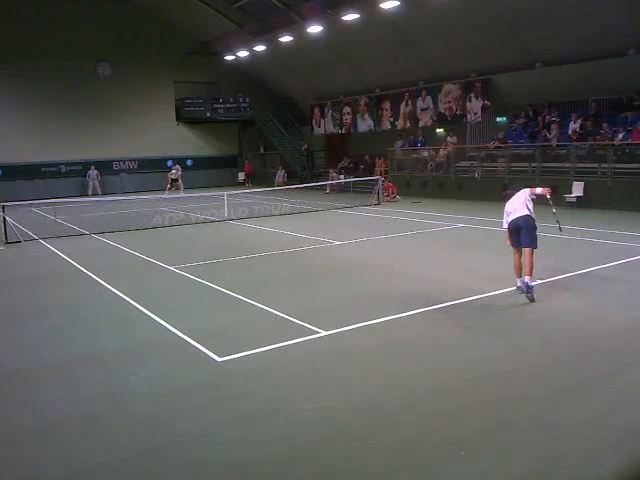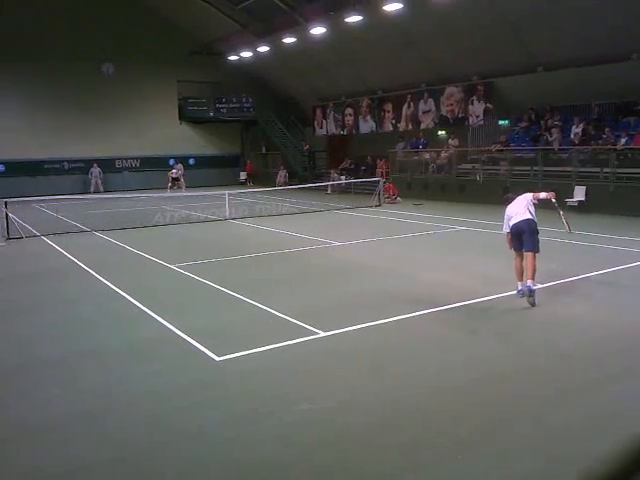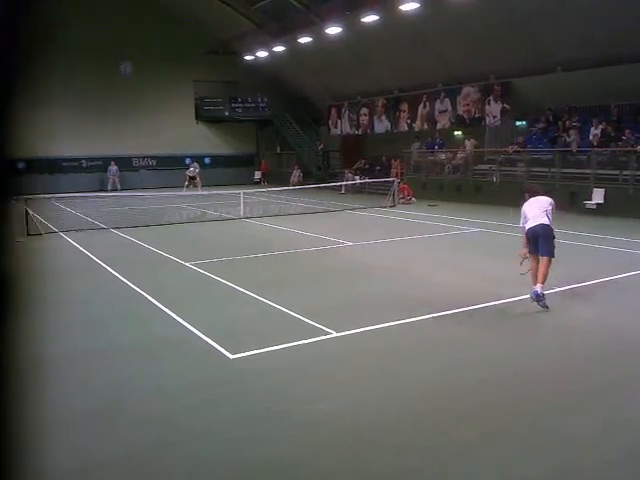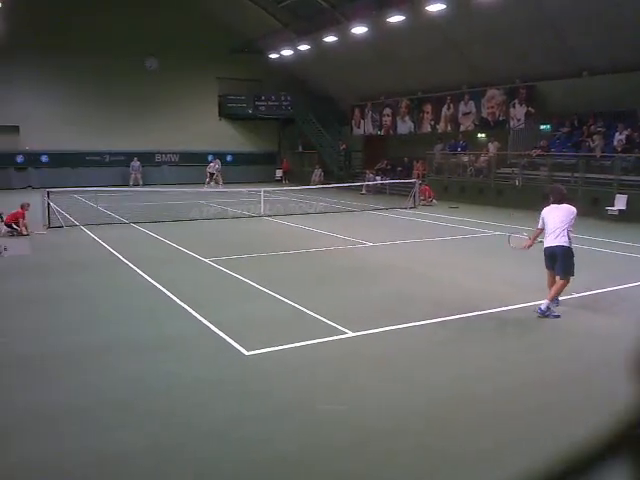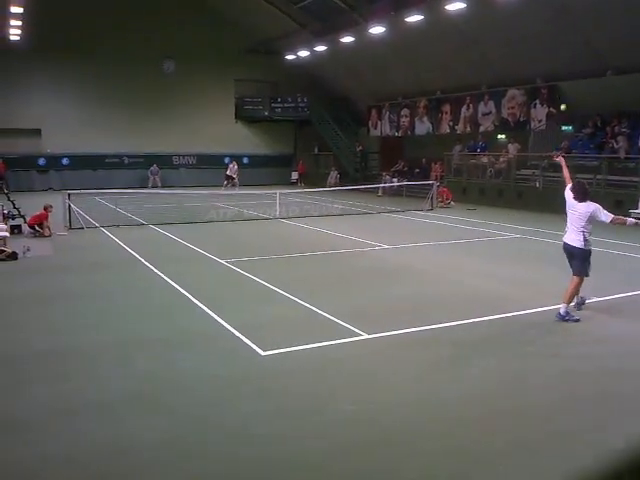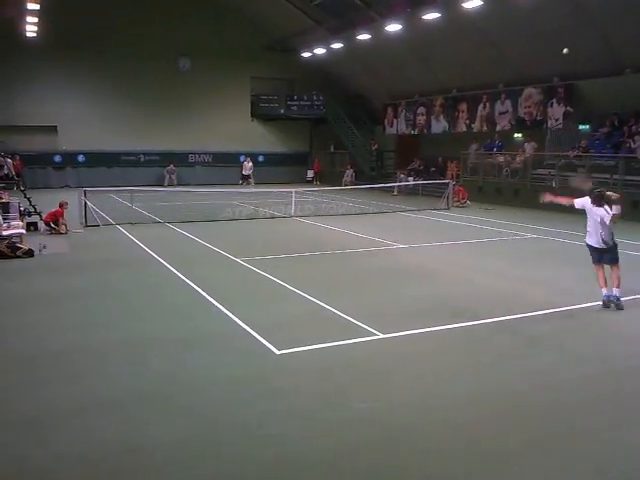
dt=0.7s
person 1, frame 1
left shoulder: (507, 206)
right shoulder: (524, 192)
left elbow: (507, 228)
right elbow: (533, 190)
left wrist: (510, 242)
right wrist: (543, 190)
left hip: (512, 223)
right hip: (526, 219)
left knee: (517, 252)
right knee: (528, 253)
left ankle: (519, 284)
right ankle: (527, 283)
person 1, frame 2
left shoulder: (508, 210)
right shoulder: (525, 196)
left elbow: (508, 233)
right elbow: (536, 195)
left wrist: (511, 247)
right wrist: (547, 195)
left hip: (514, 226)
right hip: (528, 223)
left knee: (518, 256)
right knee: (530, 256)
left ankle: (520, 288)
right ankle: (530, 286)
person 1, frame 3
left shoulder: (525, 205)
right shoulder: (548, 200)
left wrist: (525, 248)
right wrist: (551, 239)
left hip: (531, 229)
right hip: (545, 228)
left knee: (534, 259)
right knee: (545, 260)
left ankle: (535, 290)
right ankle: (538, 291)
person 1, frame 4
left shoulder: (546, 210)
right shoulder: (572, 210)
left elbow: (540, 229)
left wrist: (531, 241)
left hip: (548, 247)
right hip: (563, 247)
left knee: (551, 272)
right knee: (564, 279)
left ankle: (552, 297)
right ankle: (544, 307)
person 1, frame 5
left shoulder: (570, 199)
right shoulder: (593, 208)
left elbow: (568, 181)
right elbow: (615, 220)
left wrist: (563, 163)
left hip: (567, 243)
right hip: (581, 247)
left knee: (576, 274)
right knee: (577, 279)
left ankle: (578, 299)
right ankle: (563, 311)
person 1, frame 6
left shoulder: (588, 202)
right shoulder: (605, 211)
left elbow: (569, 202)
right elbow: (612, 221)
left wrist: (551, 198)
right wrist: (616, 204)
left hip: (592, 242)
right hip: (607, 244)
left knee: (599, 268)
right knee: (615, 268)
left ankle: (606, 295)
right ankle: (616, 295)
